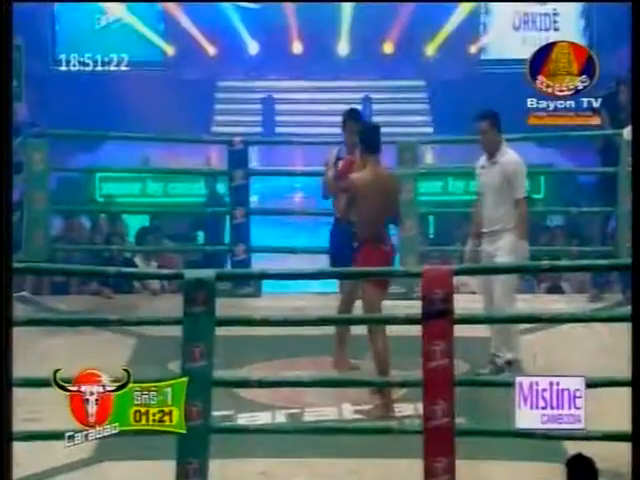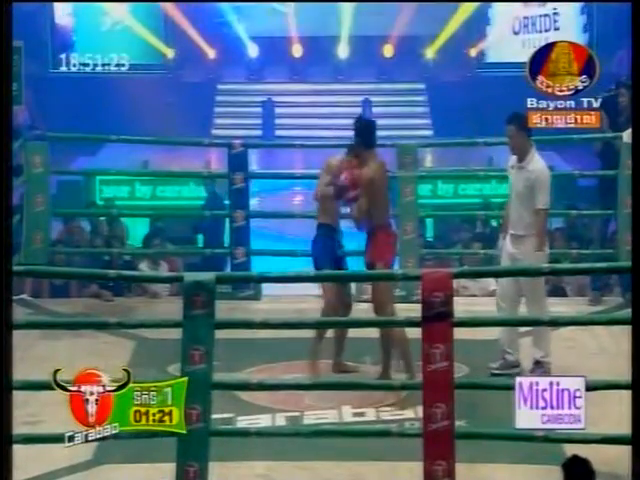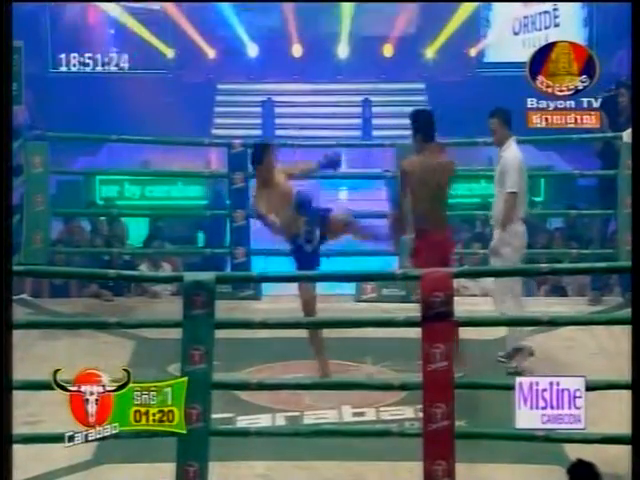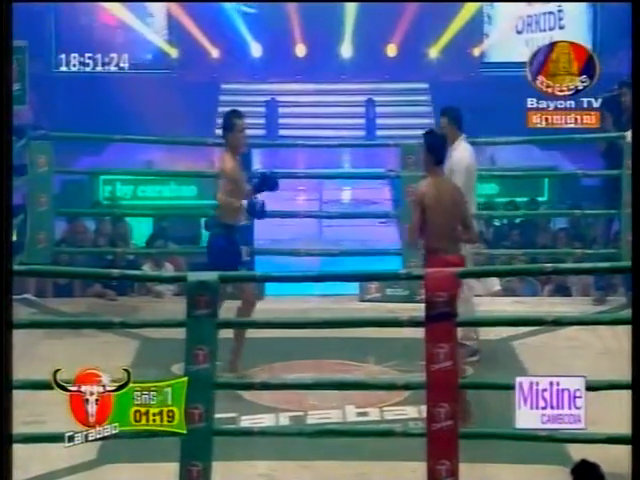
dt=0.7s
person 1, frame 1
left shoulder: (355, 180)
right shoulder: (391, 179)
right elbow: (395, 218)
left wrist: (343, 181)
left hip: (368, 251)
right hip: (385, 248)
left knee: (375, 327)
right knee: (378, 323)
left ankle: (386, 401)
right ankle: (383, 383)
person 1, frame 2
left shoulder: (367, 174)
right shoulder: (377, 166)
left elbow: (359, 220)
left wrist: (353, 202)
left hip: (380, 240)
right hip: (380, 238)
left knee: (388, 314)
right knee: (380, 310)
left ankle: (412, 377)
right ankle: (386, 371)
person 1, frame 3
left shoulder: (408, 166)
right shoulder: (446, 162)
left elbow: (402, 206)
left wrist: (397, 228)
left hip: (424, 238)
right hip: (443, 234)
left knee: (430, 302)
right knee: (446, 296)
right ankle: (455, 350)
person 1, frame 4
left shoulder: (420, 192)
right shoulder: (456, 191)
left elbow: (413, 239)
right elbow: (472, 235)
left hip: (437, 264)
right hip: (455, 261)
left knee: (442, 335)
left ankle: (461, 405)
person 2, frame 1
left shoulder: (513, 162)
right shoulder: (480, 165)
left elbow: (521, 205)
left wrist: (522, 240)
right wrist: (473, 240)
left hip: (507, 239)
right hip: (487, 240)
left knee: (503, 300)
right knee: (490, 303)
left ankle: (510, 358)
right ankle: (498, 358)
person 2, frame 2
left shoulder: (539, 170)
right shoulder: (512, 163)
left elbow: (541, 214)
left wrist: (538, 251)
right wrist: (502, 234)
left hip: (530, 244)
right hip: (511, 241)
left knee: (536, 305)
right knee: (505, 299)
left ankle: (542, 361)
right ankle: (510, 357)
person 2, frame 3
left shoulder: (511, 156)
right shoulder: (506, 154)
left elbow: (511, 198)
left wrist: (501, 234)
right wrist: (498, 232)
left hip: (509, 231)
right hip: (506, 229)
left knee: (501, 290)
right knee: (511, 290)
left ankle: (519, 344)
right ankle: (515, 345)
person 2, frame 4
left shoulder: (459, 157)
right shoulder: (462, 150)
left knee: (461, 287)
right knee: (460, 285)
left ankle: (469, 343)
right ankle: (468, 334)
person 3, frame 1
right shoulder: (335, 158)
right elbow: (326, 193)
right wrist: (337, 173)
right hip: (341, 228)
left knee: (351, 294)
right knee: (347, 291)
left ankle: (340, 355)
right ankle: (340, 354)
person 3, frame 2
right shoulder: (333, 166)
right elbow: (319, 194)
right wrist: (341, 190)
left hip: (334, 236)
right hip: (325, 237)
left knee: (345, 302)
right knee: (331, 297)
left ankle: (338, 361)
right ankle: (313, 361)
person 3, frame 3
left shoulder: (280, 172)
right shoulder: (259, 200)
left elbow: (302, 170)
right elbow: (279, 228)
left wrist: (322, 164)
right wrist: (293, 209)
left hip: (315, 223)
right hip: (300, 243)
left knee: (346, 221)
right knee: (308, 304)
right ankle: (323, 366)
person 3, frame 4
left shoulder: (234, 162)
right shoulder: (228, 165)
right elbow: (222, 200)
left wrist: (256, 186)
right wrist: (247, 205)
left hip: (226, 235)
right hip: (224, 236)
left knee: (222, 298)
right knee: (249, 297)
right ankle: (234, 361)
person 4, frame 1
left shoulder: (629, 121)
right shoulder: (610, 118)
right elbow: (599, 148)
left wrist: (609, 128)
right wrist: (603, 127)
right hip: (608, 177)
right knee: (602, 229)
left ankle: (627, 284)
right ankle: (598, 284)
person 4, frame 2
left shoulder: (629, 124)
right shoulder: (610, 120)
left elbow: (624, 149)
right elbow: (598, 152)
left wrist: (608, 131)
right wrist: (601, 130)
right hip: (608, 180)
right knee: (601, 233)
left ankle: (627, 288)
right ankle: (597, 287)
person 4, frame 3
left shoulder: (629, 123)
right shoulder: (610, 120)
right elbow: (598, 152)
left wrist: (608, 131)
right wrist: (600, 130)
right hip: (608, 181)
right knee: (600, 233)
left ankle: (627, 288)
right ankle: (597, 288)
person 4, frame 4
right shoulder: (614, 118)
left elbow: (625, 146)
right elbow: (603, 151)
left wrist: (612, 131)
right wrist: (606, 131)
right hip: (612, 180)
right knee: (605, 233)
left ankle: (628, 287)
right ankle: (601, 287)
